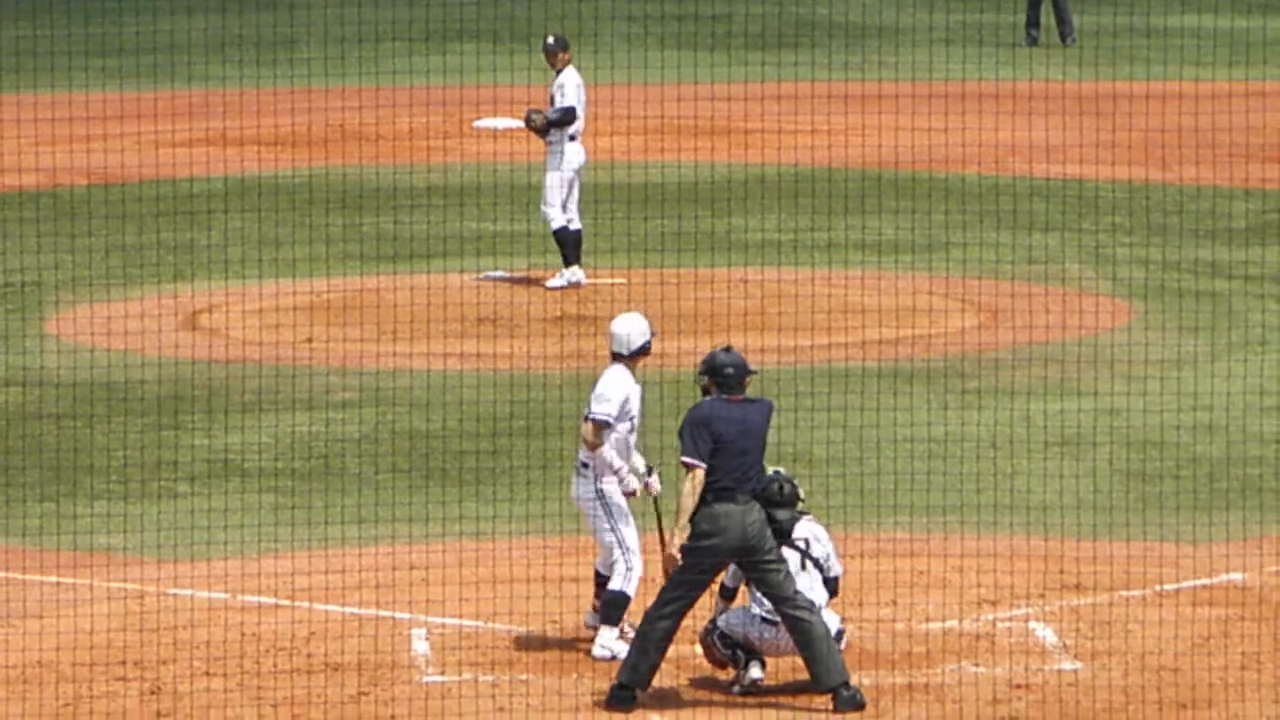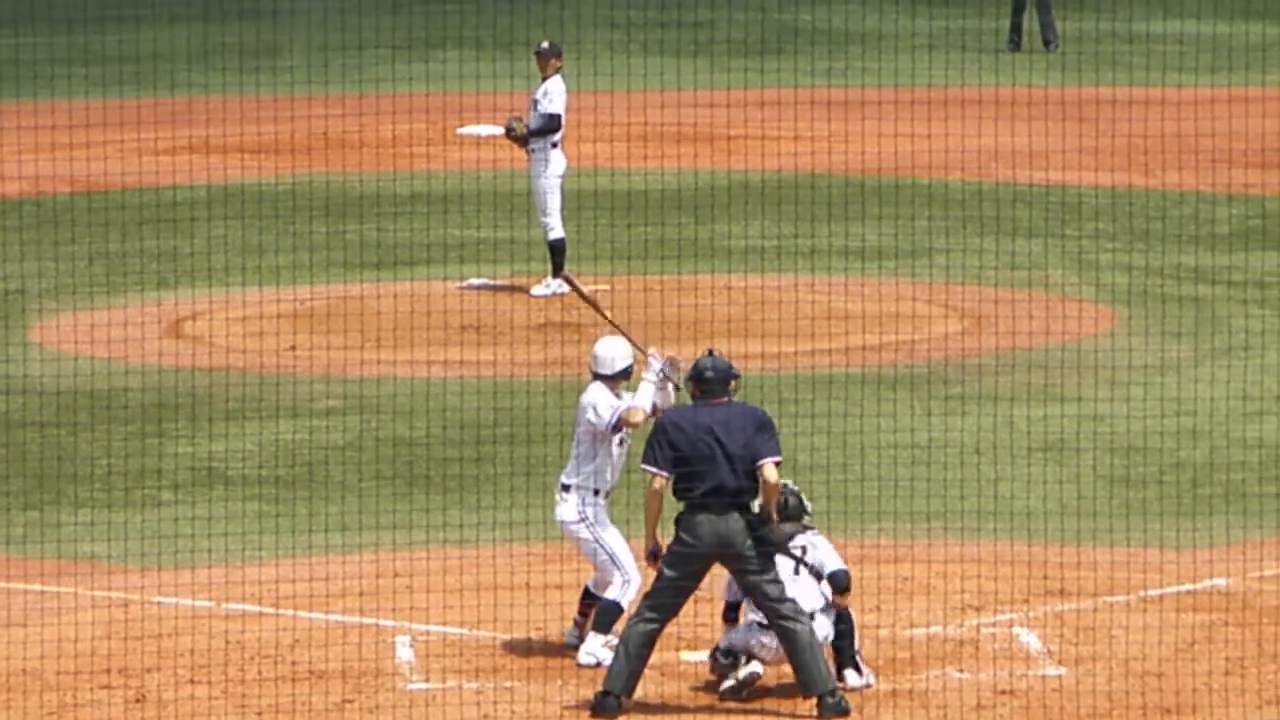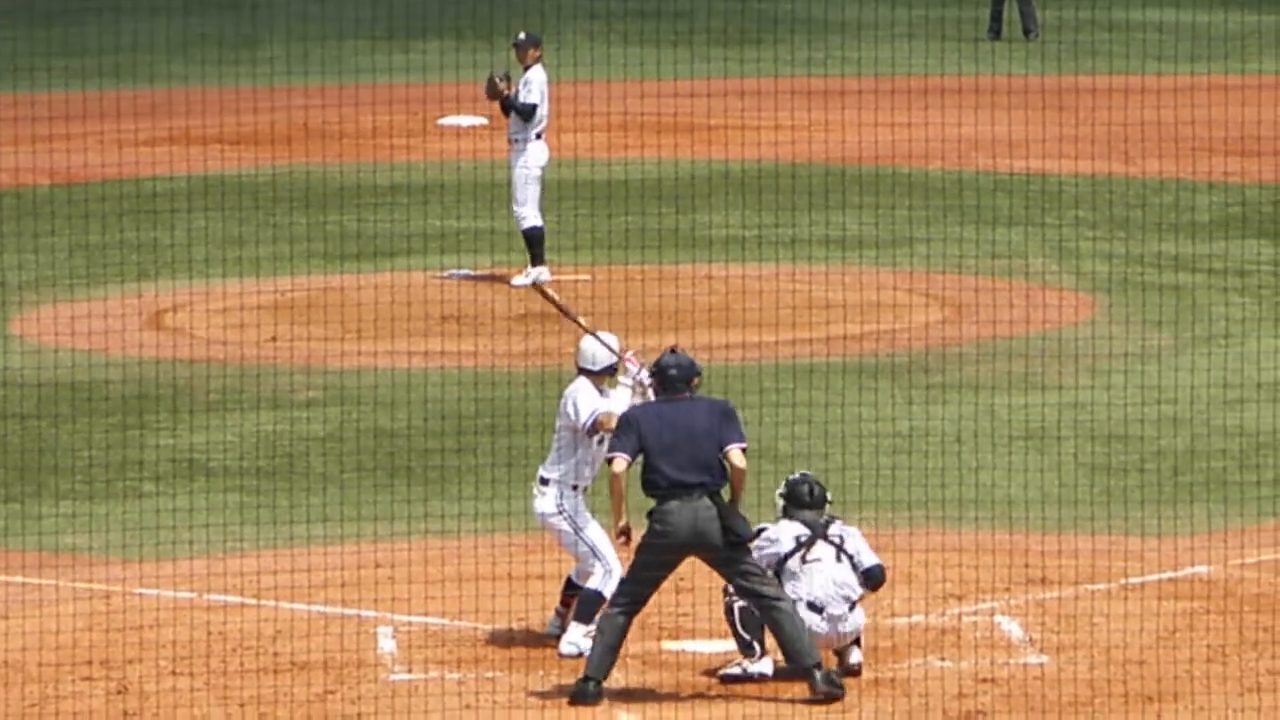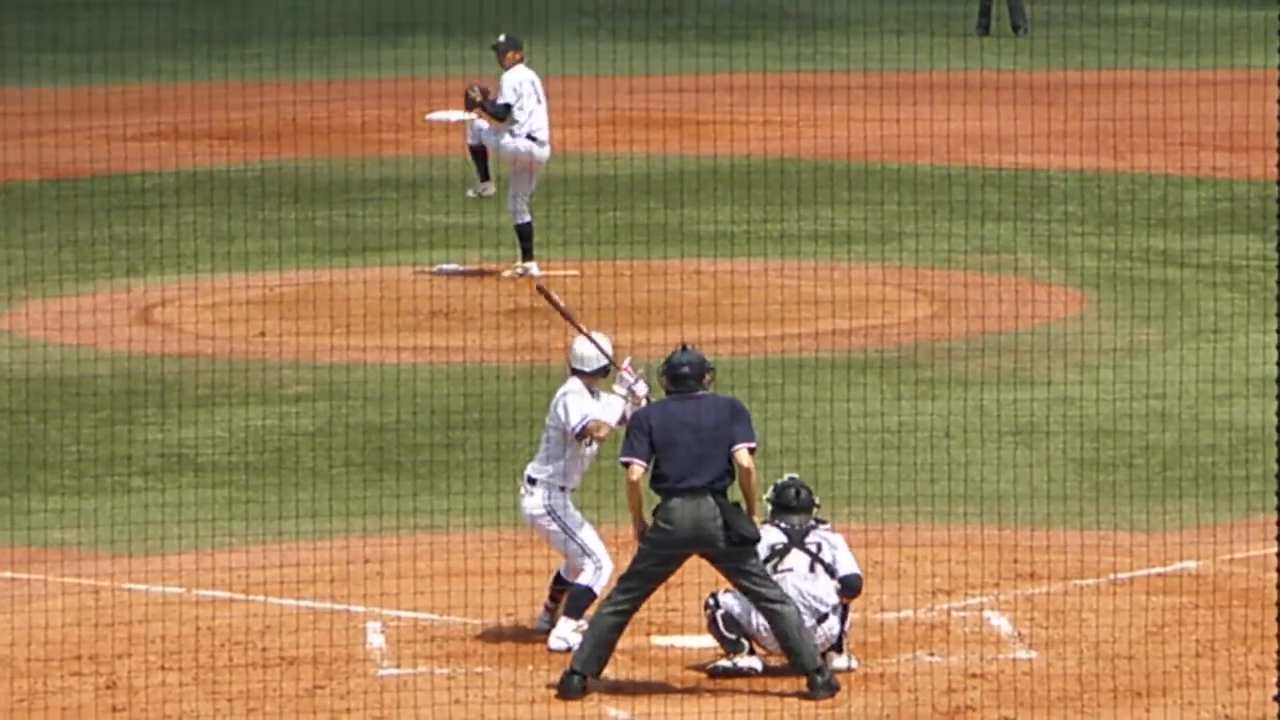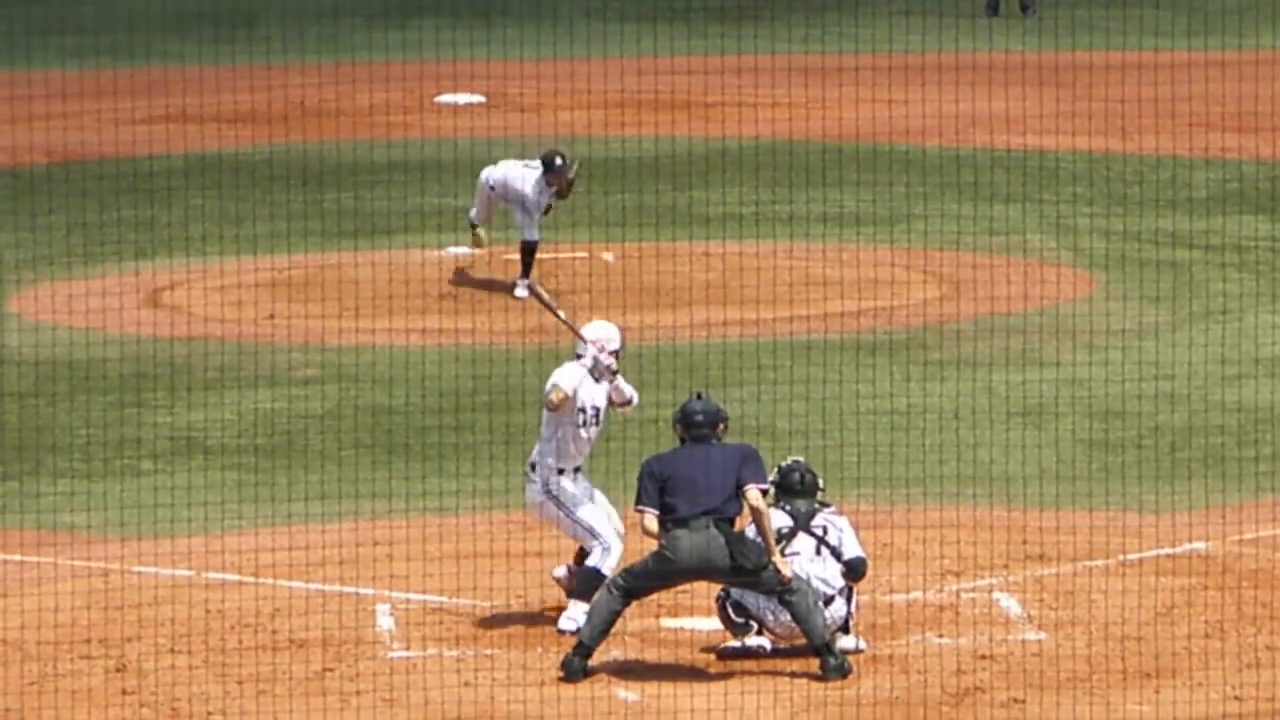
dt=1s
person 1, frame 1
left shoulder: (702, 414)
right shoulder: (763, 411)
left elbow: (696, 478)
left wrist: (677, 533)
left hip: (713, 520)
right hip: (754, 519)
left knee: (667, 608)
right knee: (795, 606)
left ankle: (626, 689)
right ankle: (841, 689)
person 1, frame 2
left shoulder: (671, 422)
right shoulder: (755, 418)
left elbow: (657, 485)
right elbow: (770, 478)
left wrist: (651, 538)
right wrist: (769, 515)
left hip: (693, 527)
right hip: (741, 526)
left knee: (650, 614)
right knee: (785, 613)
person 1, frame 3
left shoulder: (636, 416)
right shoulder: (719, 410)
left elbow: (617, 469)
right elbow: (738, 464)
left wrist: (619, 518)
right wrist: (734, 506)
left hip: (666, 518)
right hip: (712, 515)
left knee: (623, 603)
right knee: (768, 595)
left ankle: (591, 683)
right ankle: (817, 674)
person 1, frame 4
left shoulder: (646, 415)
right shoulder: (730, 408)
left elbow: (634, 476)
right elbow: (745, 464)
left wrist: (638, 521)
right wrist: (751, 513)
left hip: (671, 517)
right hip: (717, 515)
left knee: (622, 599)
right knee: (770, 598)
left ankle: (578, 676)
right ankle: (817, 676)
person 1, frame 5
left shoulder: (656, 464)
right shoulder: (743, 453)
left elbow: (648, 523)
right elbow: (756, 502)
right wrist: (774, 554)
left hip: (676, 548)
right hip: (722, 546)
left knee: (617, 589)
right knee: (791, 586)
left ankle: (578, 659)
right ankle: (830, 659)
person 2, frame 1
left shoulder: (619, 378)
right shoulder: (618, 383)
right elbow: (589, 435)
left wrist: (643, 469)
right wrist: (625, 474)
left hip: (598, 481)
right hip: (601, 484)
left knee: (612, 551)
right knee: (628, 562)
left ankle: (600, 615)
right ankle: (606, 641)
person 2, frame 2
left shoulder: (613, 396)
right shoulder: (596, 398)
left elbow: (661, 407)
right elbow: (635, 418)
left wrist: (662, 380)
right wrist: (649, 377)
left hip: (586, 503)
right hip: (581, 505)
left knee: (609, 569)
right knee: (627, 577)
left ankle: (580, 631)
right ankle: (592, 648)
person 2, frame 3
left shoulder: (598, 393)
right shoulder: (581, 394)
right elbow: (611, 424)
left wrist: (640, 386)
right wrist: (626, 382)
left hip: (563, 495)
right hip: (560, 498)
left knee: (591, 559)
right knee: (607, 567)
left ankle: (561, 621)
right ankle: (574, 639)
person 2, frame 4
left shoulder: (592, 395)
right shoulder: (572, 395)
left elbow: (632, 418)
right elbow: (600, 432)
left wrist: (635, 396)
right wrist: (620, 391)
left hip: (551, 495)
right hip: (547, 497)
left knee: (580, 555)
right knee: (598, 564)
left ankle: (550, 616)
right ankle: (563, 634)
person 2, frame 5
left shoulder: (600, 379)
right shoulder: (567, 373)
left elbow: (628, 400)
right elbow: (553, 401)
left wrist: (612, 374)
right wrist: (586, 364)
left hip: (570, 477)
right hip: (550, 482)
left knee: (613, 527)
right knee: (608, 545)
left ankle: (572, 575)
right ankle: (574, 616)
person 3, frame 1
left shoulder: (567, 79)
right shoulder: (565, 78)
left elbow: (569, 115)
left wrist: (545, 122)
right wrist: (544, 125)
left hip: (564, 151)
right hip: (567, 150)
left knee: (551, 209)
right knee: (569, 212)
left ankle: (571, 267)
right ankle: (574, 270)
person 3, frame 2
left shoulder: (554, 86)
right shoulder: (546, 87)
left elbow: (554, 123)
left wrist: (527, 133)
right wrist: (525, 134)
left hip: (547, 158)
right hip: (541, 157)
left knee: (550, 219)
right knee: (549, 219)
left ankle: (558, 279)
right ankle: (557, 278)
person 3, frame 3
left shoulder: (535, 76)
right shoulder: (529, 77)
left elbow: (527, 113)
right elbow: (511, 112)
left wrist: (506, 96)
right wrist: (503, 96)
left hip: (529, 149)
right hip: (524, 149)
left knee: (524, 209)
right knee: (529, 209)
left ankle: (537, 267)
right ankle: (539, 267)
person 3, frame 4
left shoulder: (511, 76)
right shoulder: (529, 76)
left elbow: (502, 115)
left wrist: (480, 102)
right wrist: (488, 102)
left hip: (521, 146)
right hip: (539, 149)
left knee: (475, 126)
right knee: (518, 205)
left ankle: (485, 183)
right ankle: (528, 263)
person 3, frame 5
left shoulder: (560, 169)
right shoulder: (536, 190)
left wrist: (565, 189)
right hip: (493, 182)
left knee: (530, 229)
right knee: (481, 215)
left ankle: (523, 280)
right ankle: (475, 227)
person 4, frame 1
right shoulder: (815, 530)
left elbow: (727, 591)
right elbow: (832, 588)
left wrist: (716, 624)
left hip: (764, 634)
left knee: (714, 633)
right knee: (834, 627)
left ankle: (750, 665)
person 4, frame 2
right shoulder: (812, 540)
left elbow: (730, 610)
right elbow: (841, 582)
left wrist: (725, 647)
right wrist: (840, 600)
left hip: (766, 643)
right hip: (812, 635)
left knee: (721, 657)
right knee: (837, 607)
left ankle: (744, 666)
right ankle: (852, 671)
person 4, frame 3
left shoulder: (780, 531)
right shoulder: (846, 531)
right elbow: (876, 577)
left hip: (808, 626)
right hip: (847, 628)
left knee: (737, 589)
left ankle: (755, 659)
right ankle: (850, 651)
person 4, frame 4
left shoulder: (761, 536)
right shoulder: (831, 537)
right elbow: (853, 586)
right wrist: (837, 594)
left hip: (774, 634)
right hip: (821, 635)
left knee: (716, 603)
right knee: (840, 600)
left ankle: (743, 655)
right ankle: (835, 654)
person 4, frame 5
right shoulder: (836, 521)
right elbow: (857, 569)
left hip: (781, 620)
right hip: (828, 618)
left knee: (727, 595)
right knee: (845, 581)
left ankle: (752, 637)
right ankle: (842, 635)
